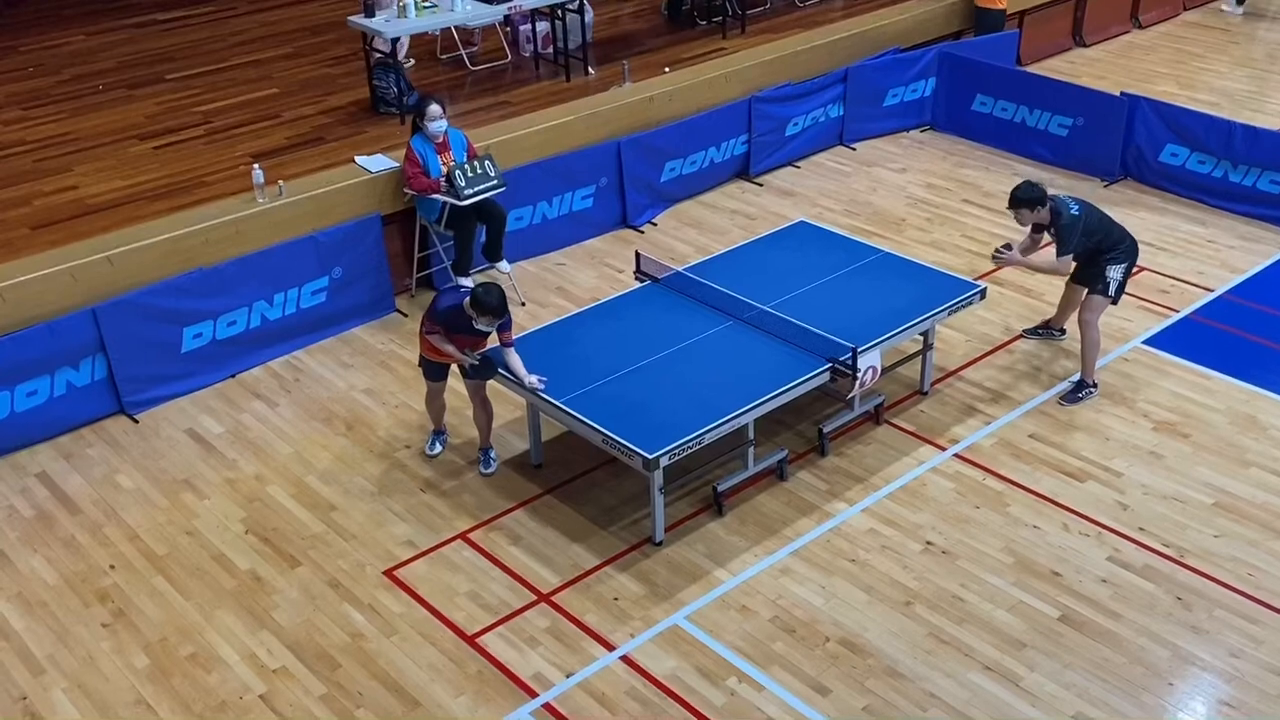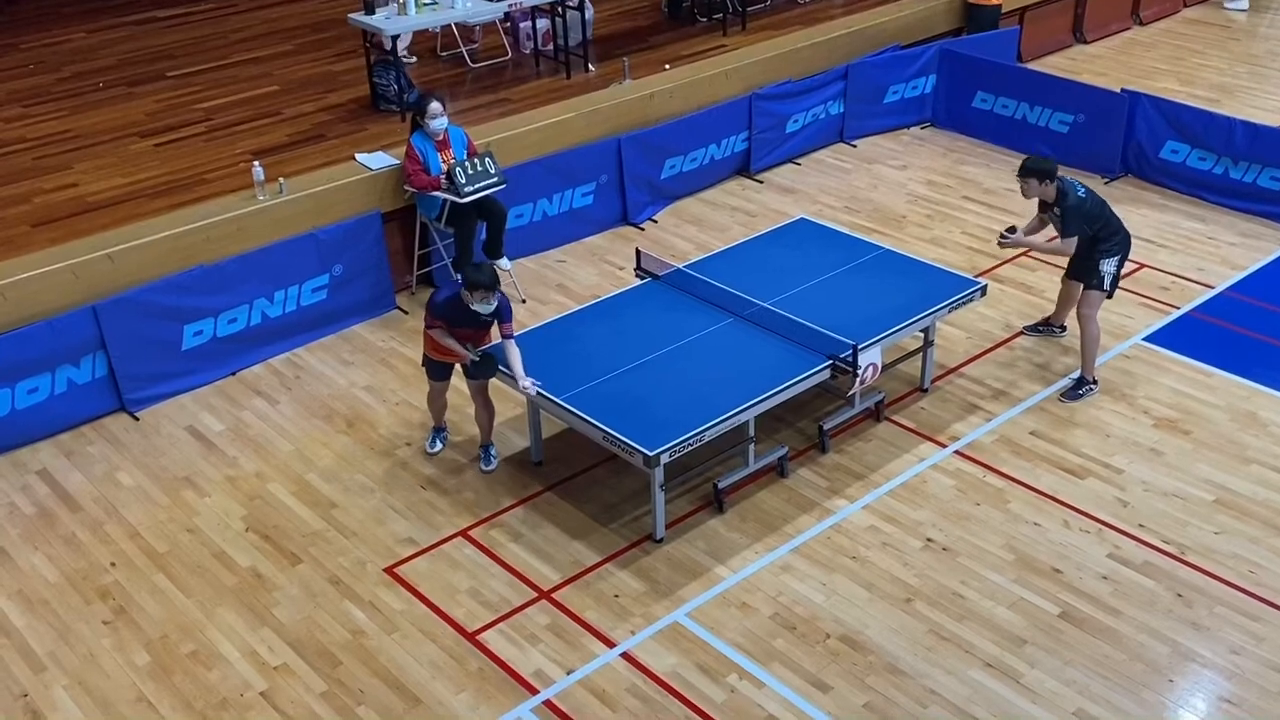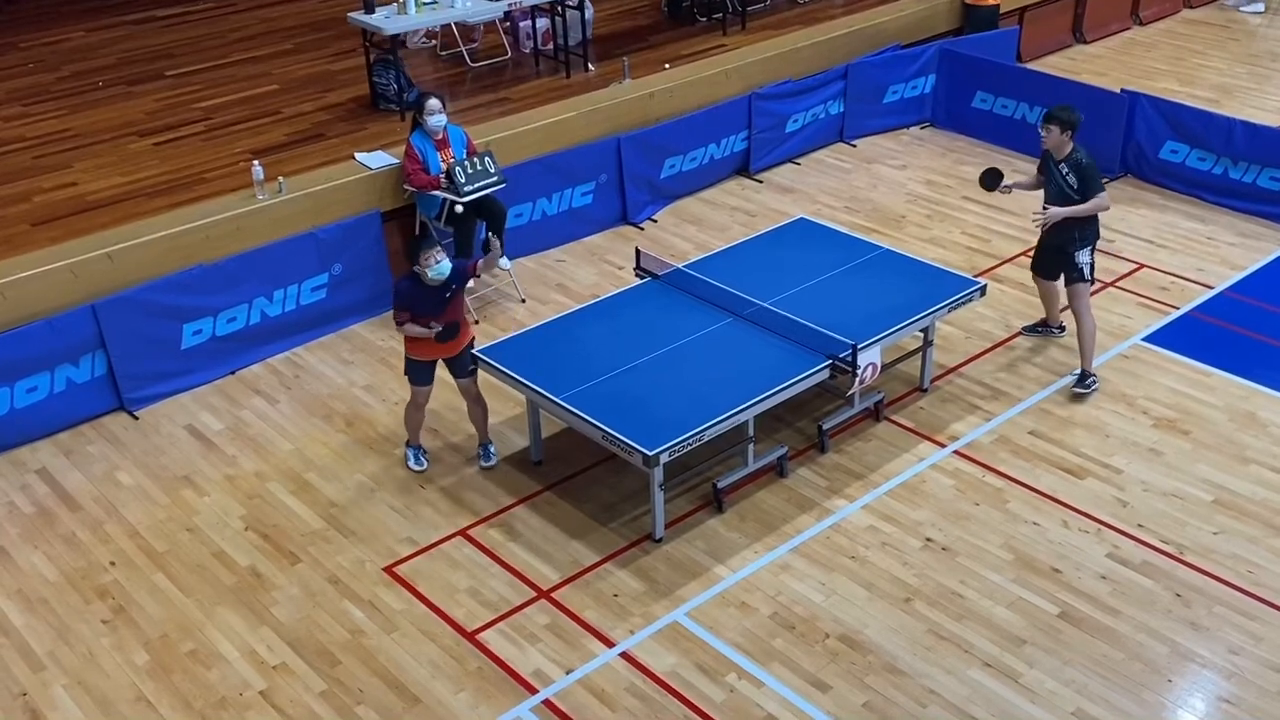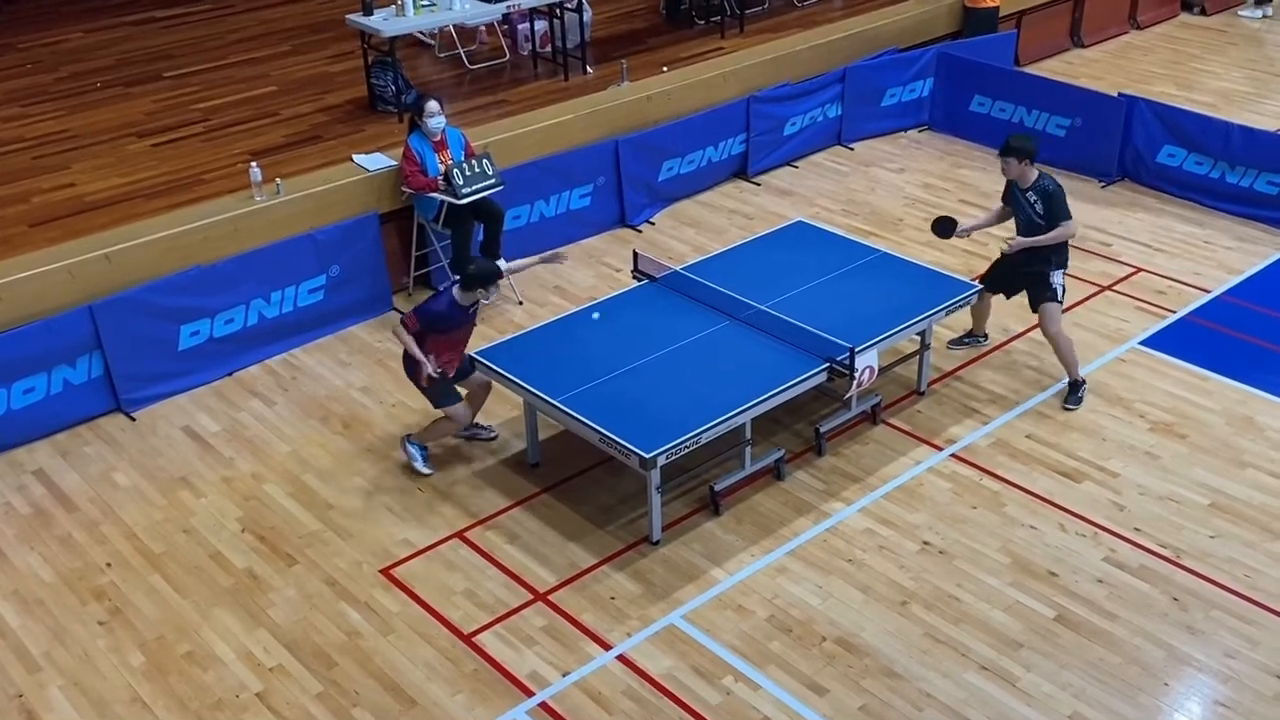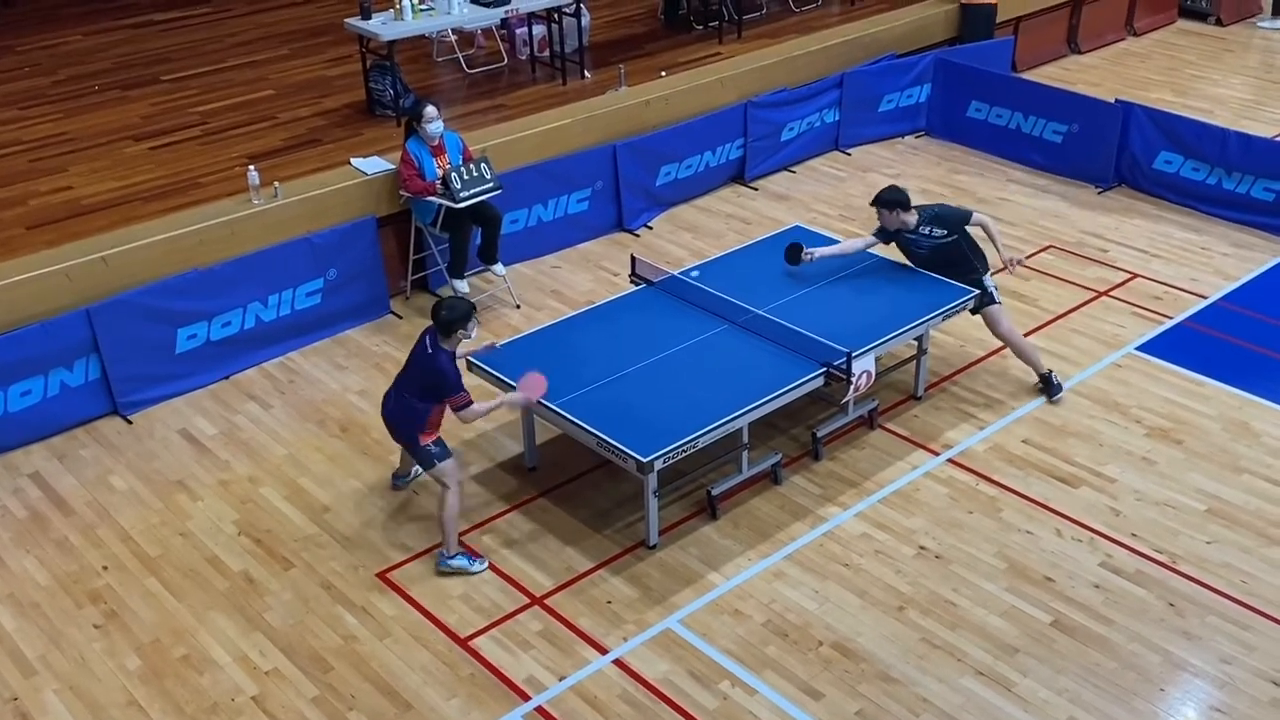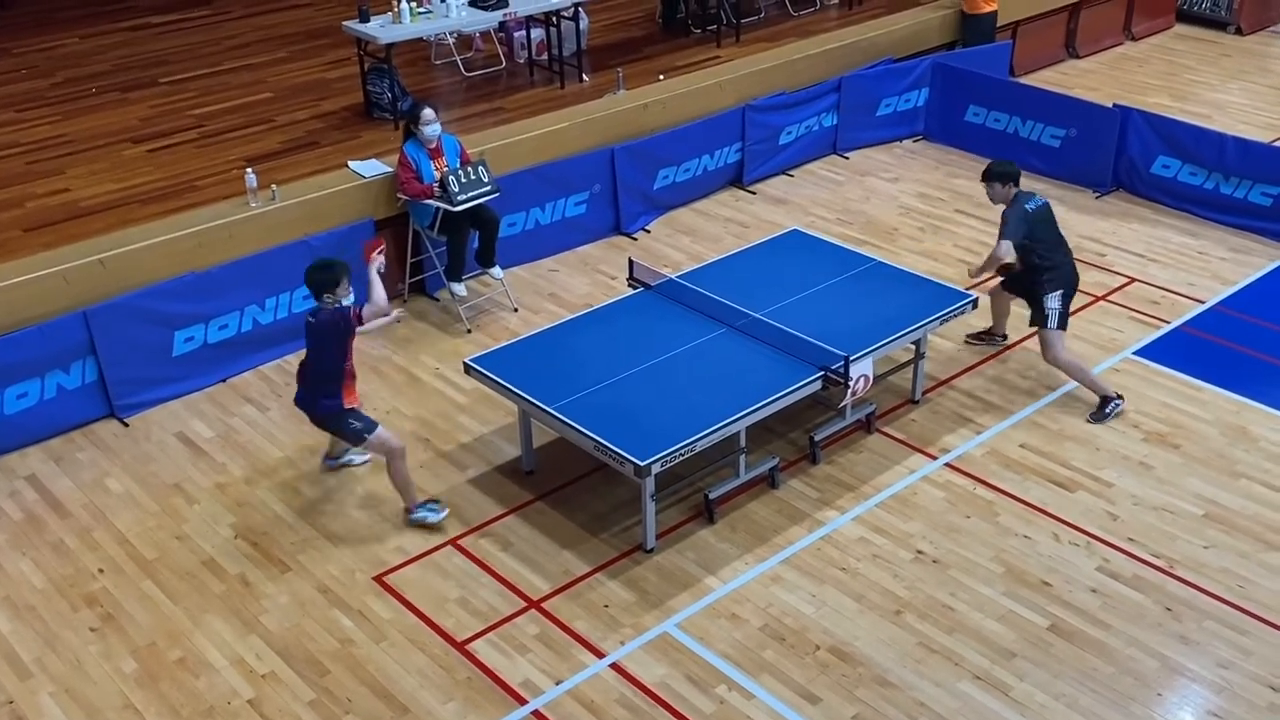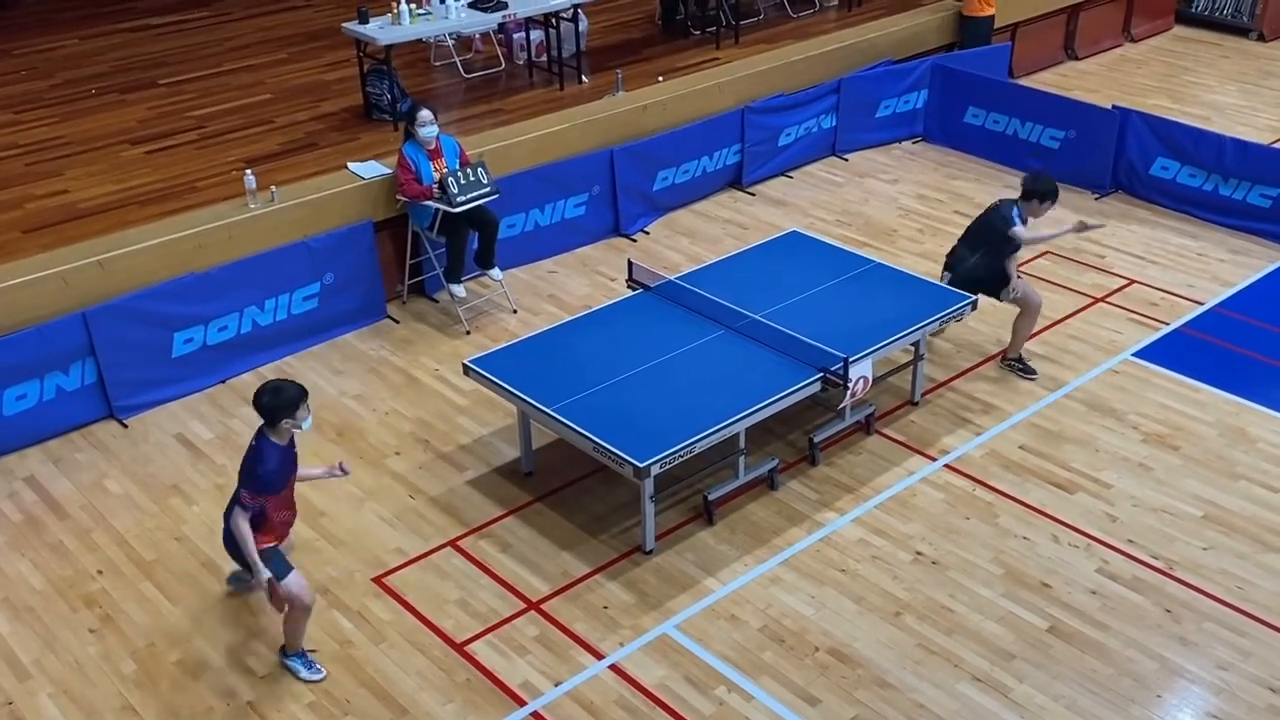
dt=0.7s
person 1, frame 1
left shoulder: (1066, 221)
right shoulder: (1044, 208)
left elbow: (1062, 268)
right elbow: (1034, 239)
left wrist: (1019, 261)
right wrist: (1014, 253)
left hip: (1118, 254)
right hip: (1093, 249)
left knee: (1087, 317)
right knee: (1073, 287)
left ankle: (1087, 383)
right ankle: (1055, 327)
person 1, frame 2
left shoulder: (1071, 202)
right shoulder: (1049, 191)
left elbow: (1067, 249)
right elbow: (1042, 219)
left wrist: (1025, 243)
right wrist: (1020, 233)
left hip: (1110, 247)
right hip: (1088, 242)
left knee: (1086, 311)
right knee: (1070, 283)
left ankle: (1088, 380)
right ankle: (1055, 324)
person 1, frame 3
left shoulder: (1082, 163)
right shoulder: (1048, 154)
left elbow: (1103, 202)
left wrist: (1063, 212)
right wrist: (1014, 184)
left hip: (1078, 240)
right hip: (1052, 233)
left knee: (1079, 304)
right knee: (1042, 278)
left ankle: (1087, 374)
right ankle: (1052, 323)
person 1, frame 4
left shoulder: (1050, 189)
right shoulder: (1013, 183)
left elbow: (1069, 230)
left wrist: (1027, 242)
right wrist: (973, 226)
left hip: (1047, 265)
right hip: (1018, 256)
left knee: (1050, 328)
right knee: (980, 292)
left ankle: (1077, 382)
right ankle: (978, 334)
person 1, frame 5
left shoulder: (938, 215)
right shoulder: (891, 230)
left elbow: (982, 220)
right elbow: (861, 243)
left wrist: (1001, 252)
right wrist: (818, 252)
left hip: (971, 274)
right hip: (935, 277)
left knee: (1004, 332)
left ankle: (1045, 376)
person 1, frame 6
left shoulder: (1013, 213)
right shoulder: (1033, 200)
left elbow: (1003, 255)
left wrist: (981, 269)
left hip: (1054, 279)
right hip: (1041, 271)
left knee: (1053, 354)
right knee: (998, 293)
left ankle: (1110, 397)
right ankle: (997, 334)
person 1, frame 7
left shoulder: (1017, 215)
right shoulder: (1006, 212)
left elbow: (1010, 254)
right elbow: (1025, 238)
left wrist: (1013, 278)
right wrist: (1069, 229)
left hip: (989, 270)
right hip: (960, 270)
left knee: (1033, 302)
left ankle: (1011, 357)
person 2, frame 1
left shoulder: (500, 315)
right shoulder: (443, 307)
left elbow: (508, 351)
right elbow: (430, 333)
left wrist: (525, 376)
right wrist: (460, 356)
left hip: (472, 349)
right hip: (437, 348)
left knee: (478, 396)
right knee: (435, 392)
left ankle: (486, 448)
right ankle: (438, 432)
person 2, frame 2
left shoulder: (500, 302)
right shoulder: (441, 300)
left elbow: (509, 343)
right elbow: (433, 329)
left wrist: (520, 377)
right wrist: (462, 351)
left hip: (476, 347)
right hip: (440, 348)
left knee: (481, 396)
right knee: (437, 391)
left ankle: (486, 445)
right ankle: (439, 428)
person 2, frame 3
left shoulder: (456, 270)
right shoulder: (406, 288)
left elbow: (483, 266)
right elbow: (401, 325)
left wrist: (494, 254)
right wrist: (430, 333)
left hip: (459, 342)
right hip: (421, 349)
left knee: (472, 393)
right knee: (419, 400)
left ankle: (484, 444)
right ankle: (413, 445)
person 2, frame 4
left shoulder: (469, 285)
right shoulder: (438, 310)
left elbow: (507, 268)
right elbow: (399, 329)
left wrist: (541, 259)
right wrist: (422, 360)
left hip: (452, 357)
right hip: (427, 367)
left knee: (483, 384)
right knee: (461, 416)
left ankle: (465, 427)
right ankle: (416, 442)
person 2, frame 5
left shoulder: (432, 334)
right shoulder: (446, 370)
right elbow: (467, 414)
left wrist: (470, 348)
right wrist: (506, 401)
left hip: (395, 407)
right hip: (408, 427)
right knee: (454, 482)
left ankle: (403, 474)
right ankle: (450, 555)
person 2, frame 6
left shoulder: (317, 317)
right shoulder: (329, 317)
left elbow: (350, 329)
right elbow: (380, 307)
left wrist: (385, 320)
right wrist: (373, 270)
left hip: (312, 399)
right hip: (330, 406)
left knee: (350, 403)
right knee: (395, 448)
left ankle: (335, 455)
right ankle: (415, 508)
person 2, frame 7
left shoulder: (279, 438)
right shoulder: (266, 467)
right elbow: (238, 520)
left wrist: (327, 472)
right wrist: (259, 568)
left hip: (270, 527)
right hip: (251, 540)
right knee: (303, 600)
left ankle: (242, 578)
right ankle: (293, 653)
person 3, frame 1
left shoulder: (457, 136)
right shoulder: (416, 146)
left elbow: (474, 161)
right elbow: (413, 181)
right wrist: (437, 185)
right hip: (437, 202)
left knee: (498, 213)
right knee: (467, 220)
left ankle: (494, 255)
right ankle: (461, 272)
person 3, frame 2
left shoulder: (457, 133)
right shoulder: (416, 143)
right elbow: (414, 178)
right wrist: (437, 182)
right hip: (438, 199)
left knee: (498, 211)
right knee: (467, 218)
left ankle: (494, 253)
right ankle: (462, 268)
person 3, frame 3
left shoulder: (457, 132)
right shoulder: (416, 141)
right elbow: (413, 177)
right wrist: (437, 181)
right hip: (437, 198)
left knee: (497, 210)
right knee: (466, 218)
person 3, frame 4
left shoulder: (455, 134)
right shoulder: (414, 144)
right elbow: (411, 179)
right wrist: (435, 183)
right hip: (435, 200)
left knee: (495, 212)
right knee: (464, 221)
left ankle: (492, 254)
right ankle: (459, 270)
person 3, frame 5
left shoulder: (453, 138)
right shoulder: (412, 149)
left elbow: (470, 164)
right elbow: (409, 183)
right wrist: (433, 187)
right hip: (433, 204)
left knee: (493, 216)
right knee: (463, 224)
left ankle: (489, 258)
right ankle: (456, 274)
person 3, frame 6
left shoulder: (451, 141)
right shoulder: (409, 151)
right elbow: (406, 186)
right wrist: (430, 190)
right hip: (431, 208)
left knee: (491, 219)
right knee: (460, 227)
left ankle: (486, 260)
right ankle: (454, 276)
person 3, frame 7
left shoulder: (450, 143)
right shoulder: (408, 153)
right elbow: (406, 187)
right wrist: (429, 192)
right hip: (430, 209)
left knee: (490, 220)
right knee: (460, 228)
left ankle: (485, 262)
right ankle: (453, 277)
